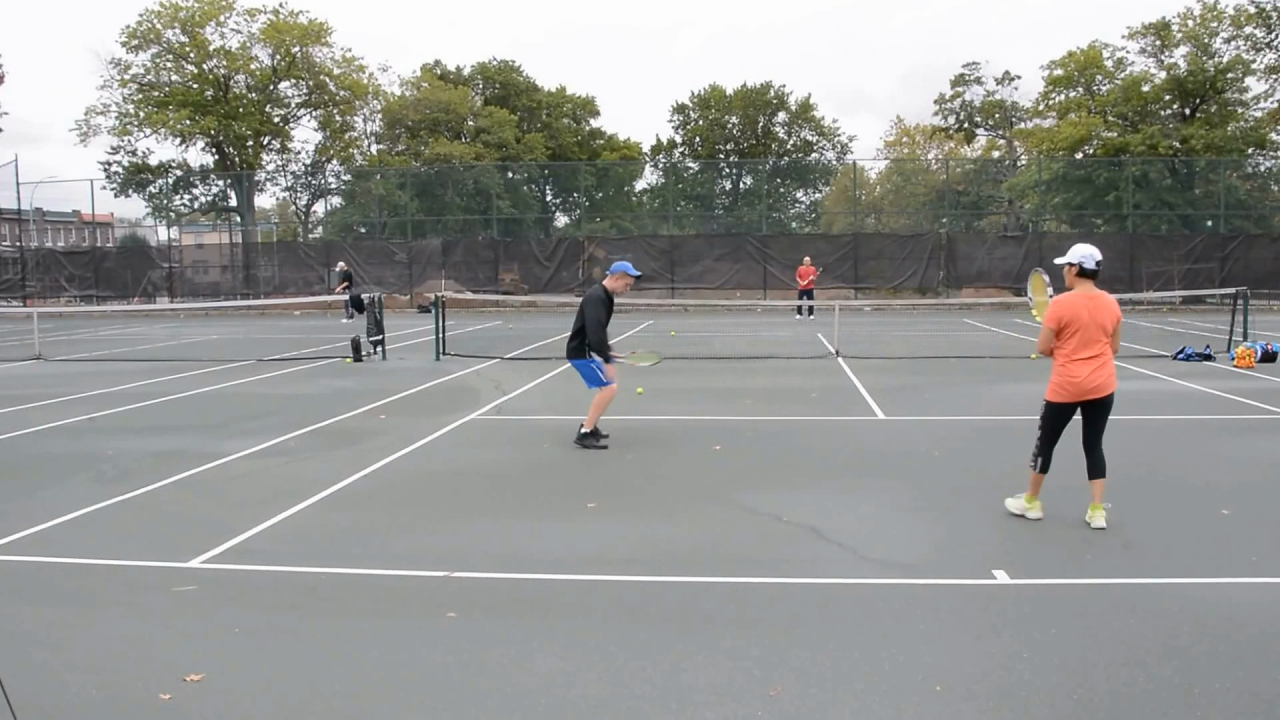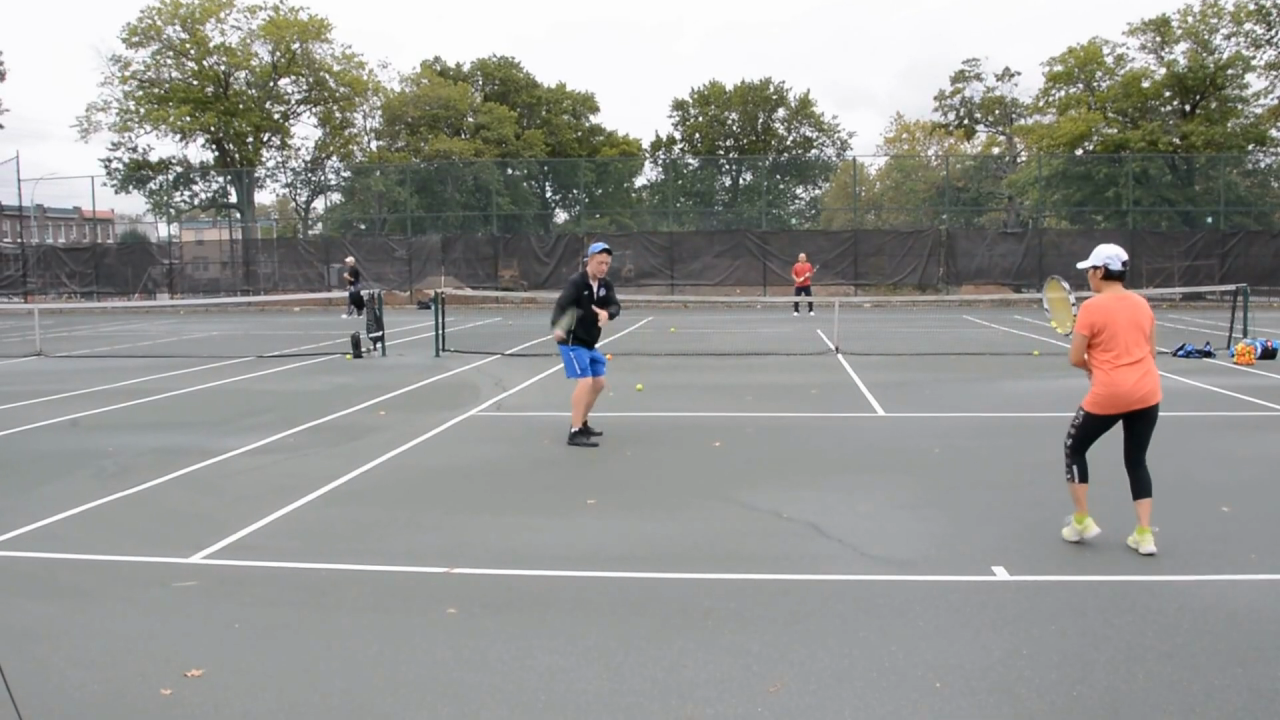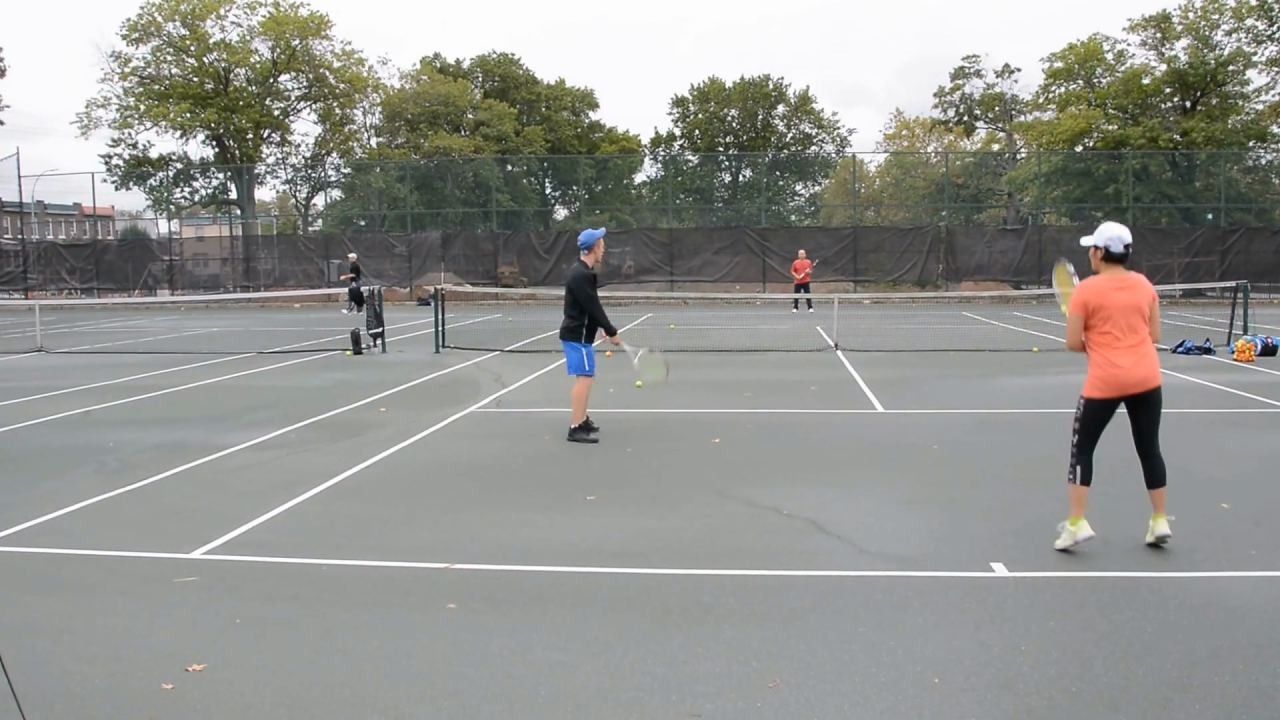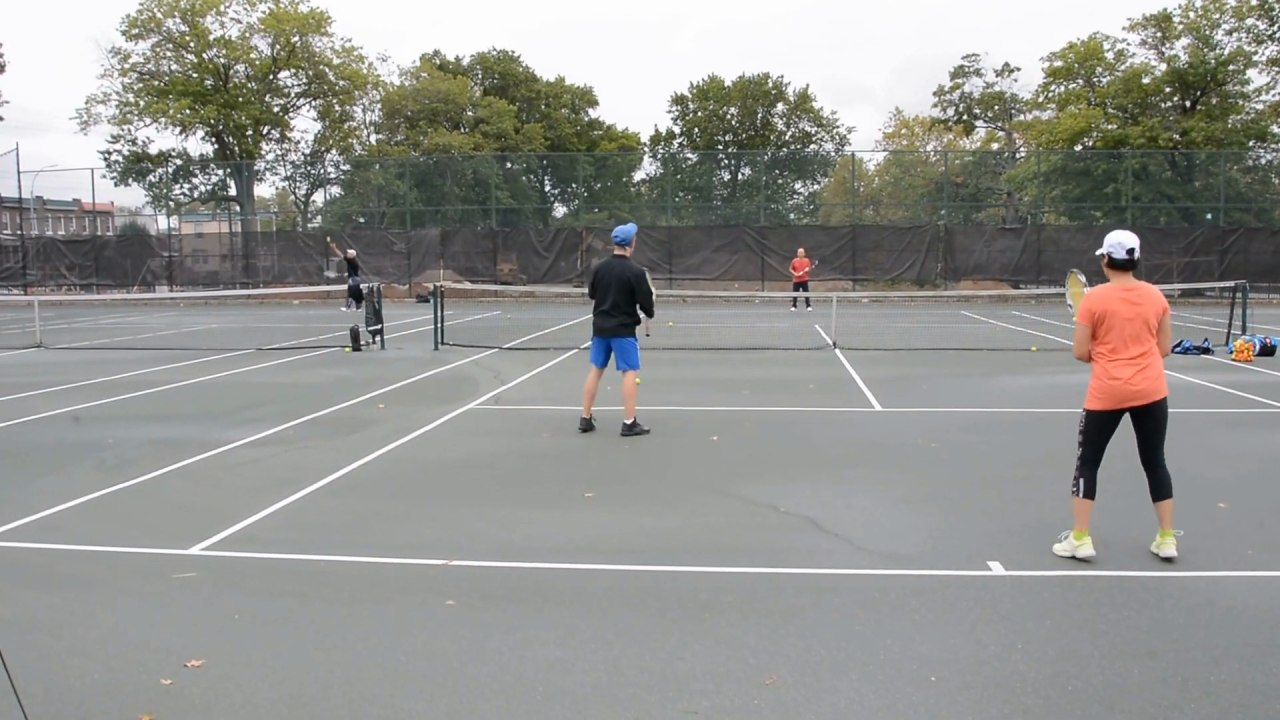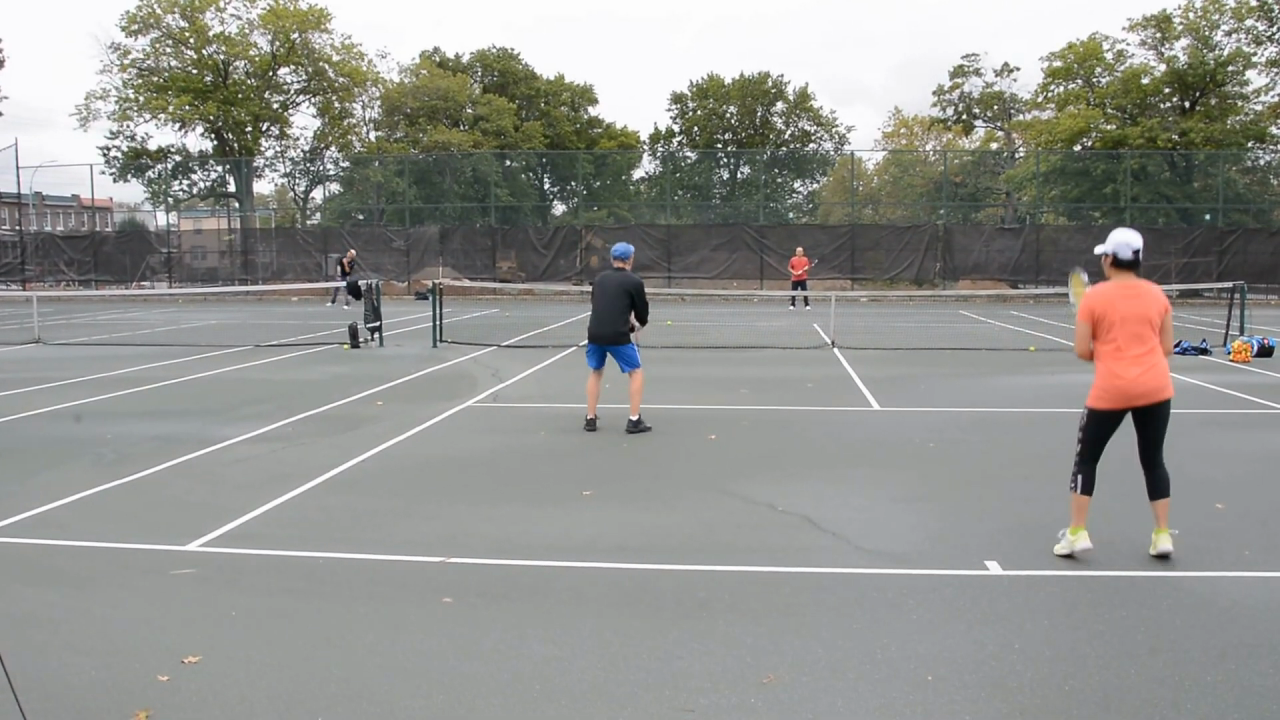
dt=1s
person 1, frame 1
left shoulder: (1061, 304)
right shoulder: (1111, 303)
left elbow: (1043, 348)
right elbow: (1114, 347)
left hip: (1066, 388)
right hip: (1103, 387)
left knee: (1046, 443)
right knee: (1093, 446)
left ankle: (1030, 501)
right ankle: (1097, 511)
person 1, frame 2
left shoulder: (1092, 308)
right shoulder: (1142, 305)
left elbow: (1075, 358)
right elbow: (1150, 351)
left hip: (1108, 397)
right hip: (1147, 394)
left knee: (1074, 449)
right knee: (1136, 462)
left ankle: (1082, 522)
right ankle: (1145, 535)
person 1, frame 3
left shoulder: (1086, 290)
right shoulder: (1144, 286)
left elbow: (1074, 343)
right elbow: (1155, 336)
left hip: (1104, 383)
right hip: (1147, 380)
left knee: (1082, 449)
right knee: (1149, 449)
left ankle: (1076, 523)
right ankle: (1159, 521)
person 1, frame 4
left shoulder: (1093, 298)
right shoulder: (1155, 296)
left elbow: (1080, 352)
right elbow: (1164, 348)
left hip: (1107, 395)
right hip: (1151, 392)
left knee: (1087, 463)
right knee: (1155, 463)
left ankle: (1080, 539)
right ankle: (1167, 539)
person 1, frame 5
left shoulder: (1094, 297)
right shoulder: (1157, 295)
left elbow: (1082, 351)
right elbow: (1168, 349)
left hip: (1111, 393)
right hip: (1155, 391)
left knee: (1086, 459)
right knee: (1153, 460)
left ankle: (1076, 534)
right ankle: (1162, 536)
person 2, frame 1
left shoulder: (605, 297)
right shoulder: (596, 298)
right elbow: (595, 331)
left wrist: (607, 356)
right wrist: (606, 360)
left hip: (589, 352)
right hip: (581, 353)
left knee: (608, 387)
right knee: (609, 388)
left ankle: (589, 426)
right ankle: (585, 434)
person 2, frame 2
left shoulder: (605, 284)
right shoulder: (576, 282)
left elbow: (614, 308)
right elbow: (561, 306)
left wrist: (606, 312)
right wrist: (557, 327)
left hip: (590, 344)
right hip: (573, 342)
left knee: (599, 383)
right knee: (585, 382)
left ankle: (581, 423)
right ankle: (575, 433)
person 2, frame 3
left shoulder: (583, 271)
right shoulder: (583, 275)
left elbow: (592, 305)
right elbow: (593, 307)
left wrist: (603, 325)
right wrist: (611, 331)
left hip: (576, 333)
right hip: (577, 335)
left knee: (585, 377)
right knee: (584, 377)
left ankle: (582, 420)
right ankle: (576, 429)
person 2, frame 4
left shoulder: (600, 268)
right shoulder: (635, 271)
left elbow: (591, 293)
right elbow: (645, 300)
right wrist: (649, 314)
left hip: (600, 327)
right hip: (623, 329)
left knee: (595, 371)
right knee: (629, 373)
left ankle: (586, 418)
right ankle: (629, 423)
person 2, frame 5
left shoulder: (599, 279)
right shoulder: (634, 281)
right elbow: (642, 311)
right wrist: (639, 322)
left hip: (595, 334)
right hip: (618, 336)
left knee: (595, 372)
right knee: (636, 372)
left ankle: (591, 418)
right ankle: (634, 420)
